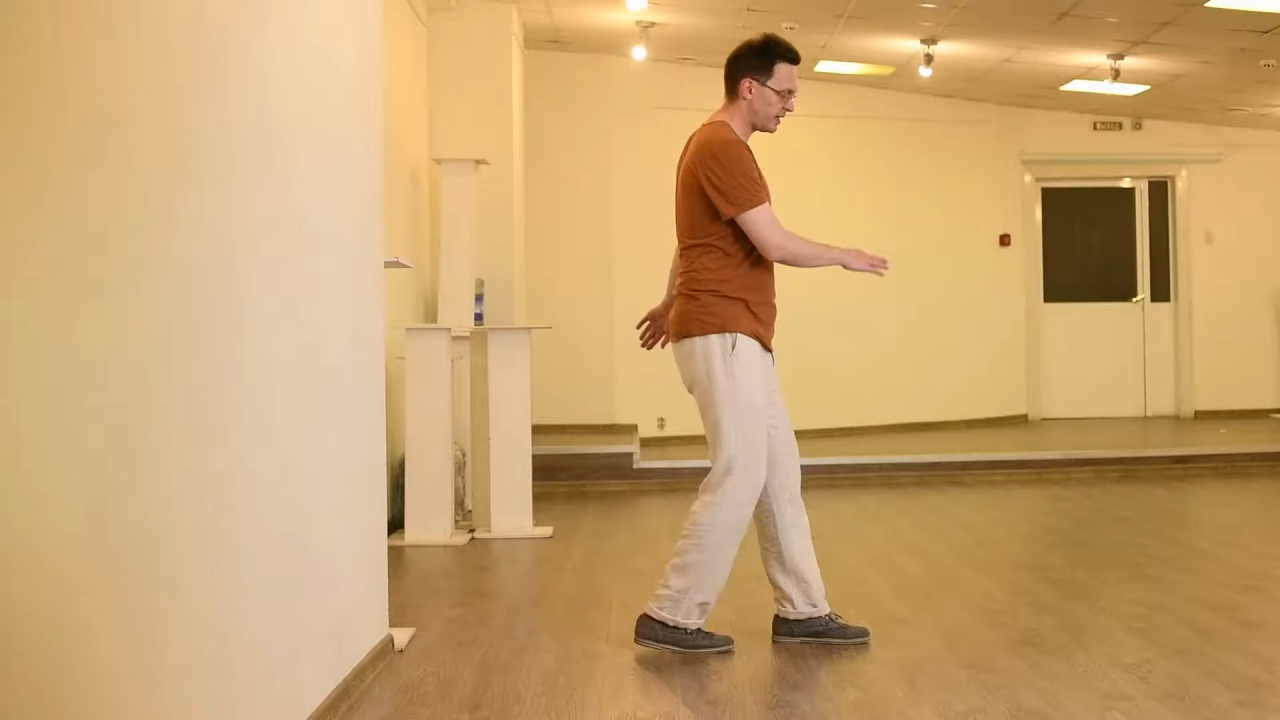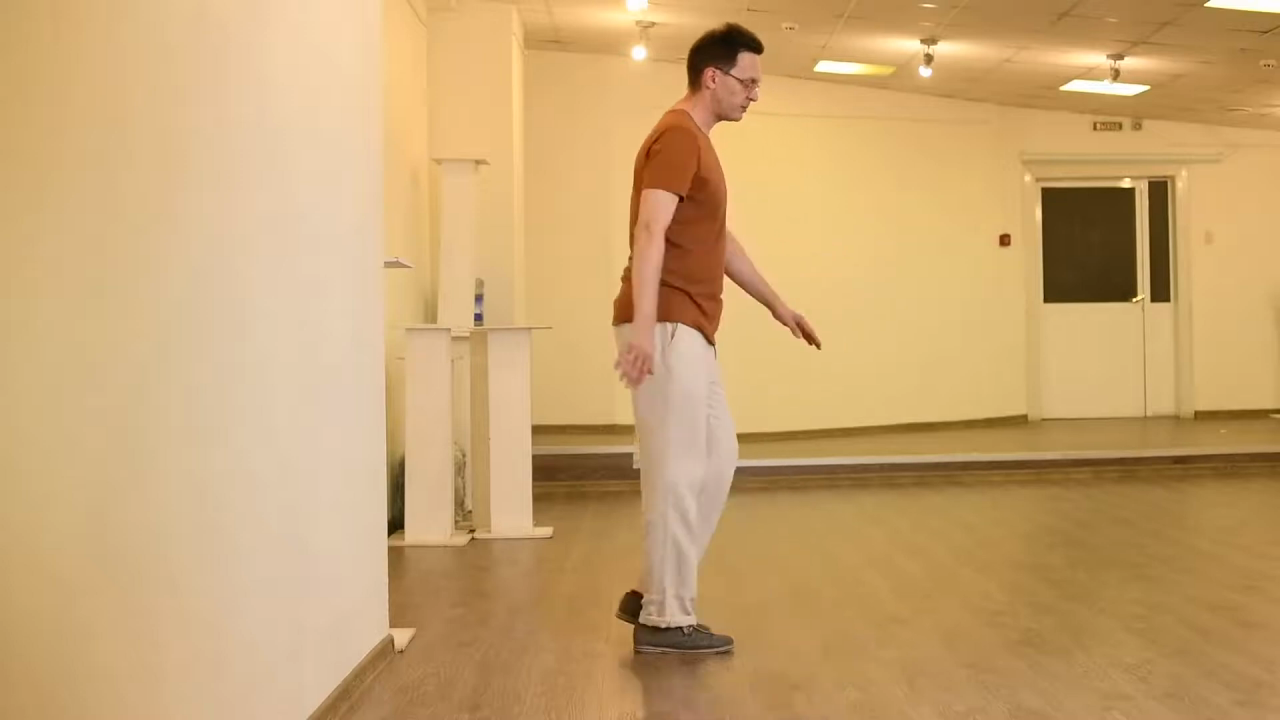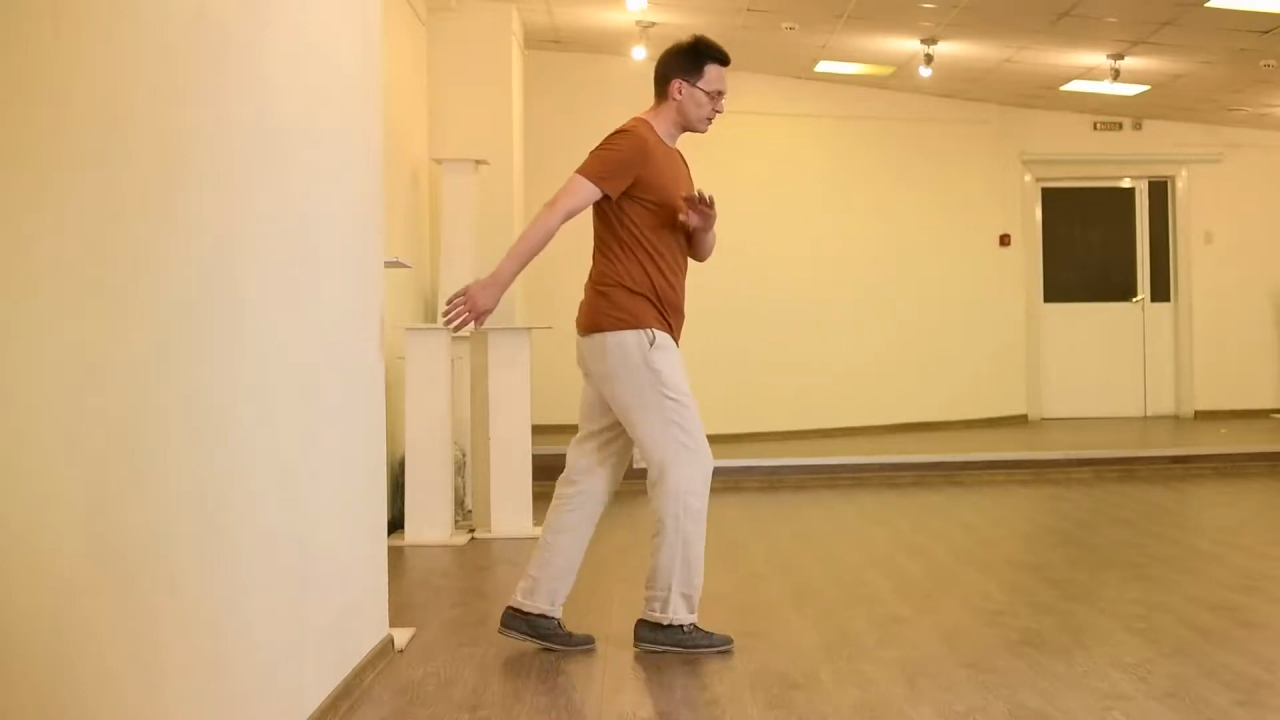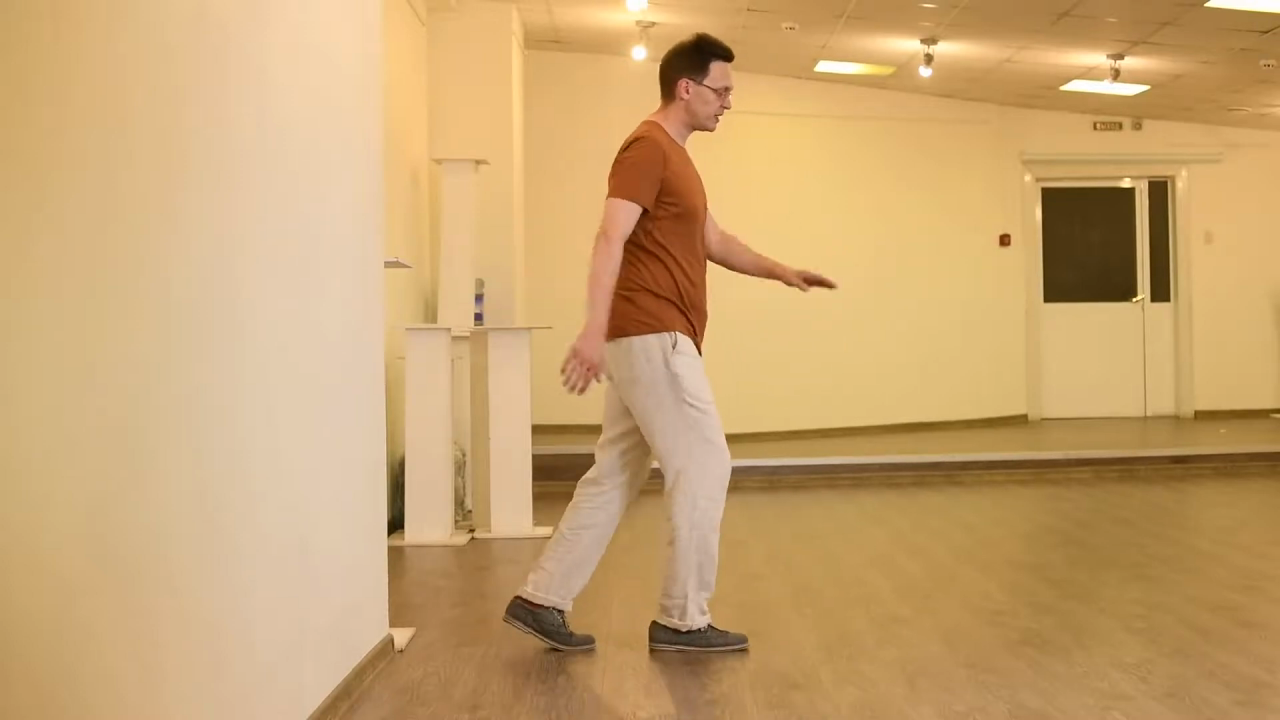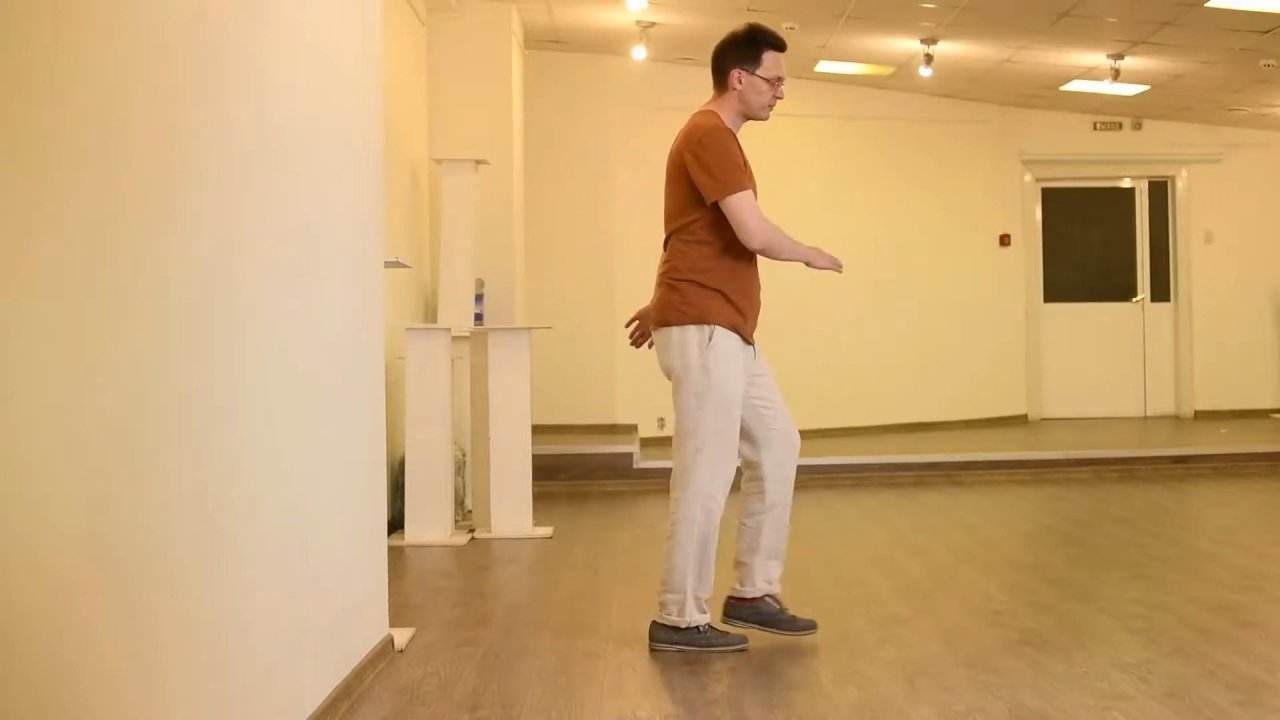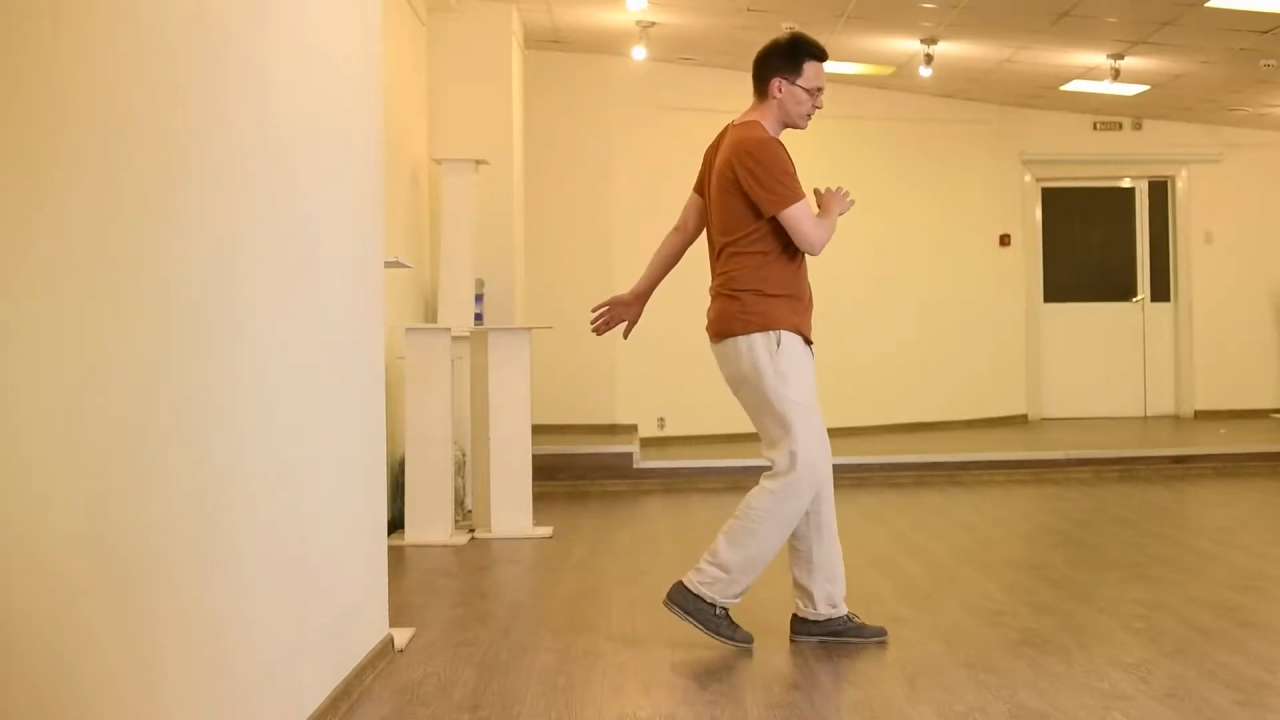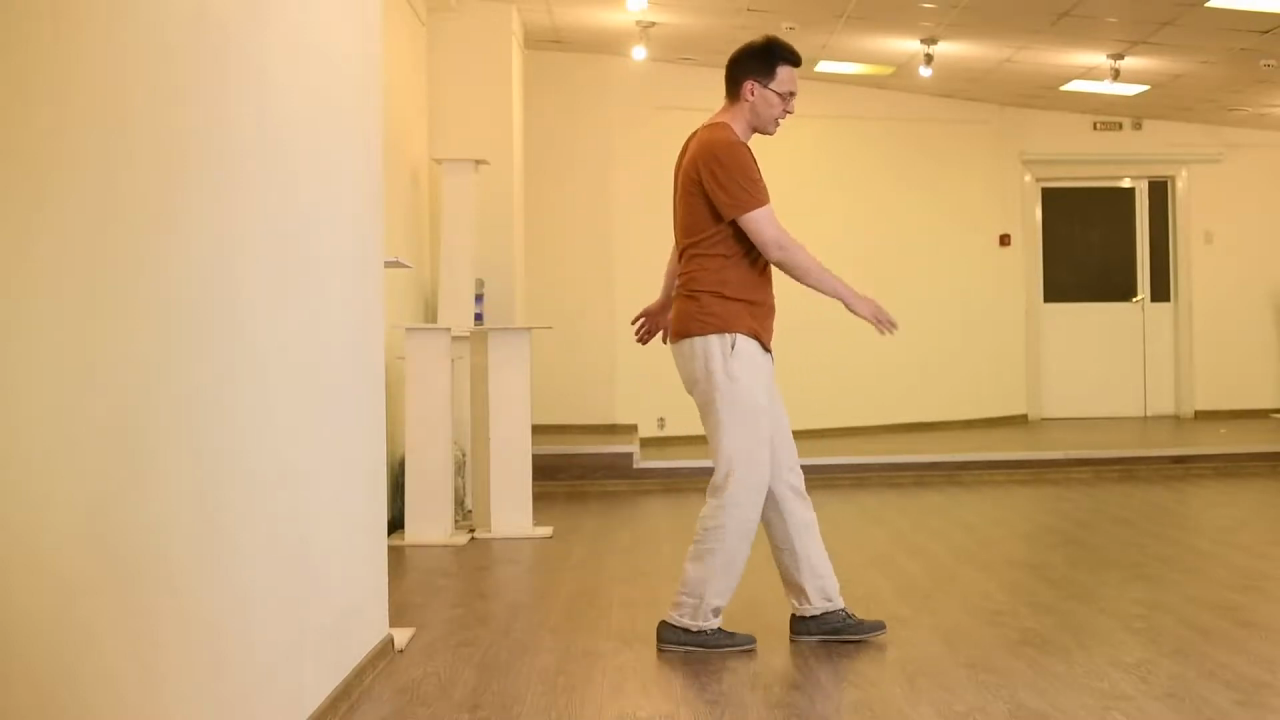
dt=0.4s
person 1, frame 1
left shoulder: (716, 146)
right shoulder: (723, 148)
left elbow: (714, 244)
right elbow: (772, 243)
left wrist: (671, 303)
right wrist: (846, 256)
left hip: (731, 338)
right hip: (722, 337)
left knee: (778, 474)
right knee: (739, 476)
left ankle: (803, 611)
right ankle: (671, 616)
person 1, frame 2
left shoulder: (693, 140)
right shoulder: (676, 137)
left elbow: (718, 241)
right elbow: (651, 230)
left wrist: (778, 305)
right wrist: (640, 323)
left hip: (685, 329)
right hip: (666, 329)
left knee: (713, 460)
right knee: (679, 472)
left ankle: (659, 591)
right ankle: (665, 618)
person 1, frame 3
left shoulder: (672, 159)
right shoulder: (632, 144)
left elbow: (700, 253)
right elbow: (557, 210)
left wrist: (704, 225)
right wrist: (496, 283)
left hip: (623, 336)
right hip: (630, 335)
left knee: (590, 475)
right knee: (686, 466)
left ankle: (532, 607)
right ankle: (668, 617)
person 1, frame 4
left shoulder: (673, 155)
right shoulder: (647, 148)
left elbow: (712, 241)
right elbow: (610, 239)
left wrist: (782, 272)
right wrist: (592, 328)
left hip: (655, 341)
right hip: (653, 341)
left knee: (615, 475)
right knee: (703, 472)
left ankle: (541, 599)
right ankle: (682, 620)
person 1, frame 5
left shoulder: (711, 136)
right shoulder: (710, 136)
left elbow: (688, 228)
right elbow: (754, 233)
left wrist: (657, 303)
right wrist: (813, 254)
left hip: (722, 330)
right hip: (703, 328)
left knee: (776, 446)
right knee: (707, 471)
left ankle: (753, 592)
right ankle: (680, 618)
person 1, frame 6
left shoulder: (731, 143)
right shoulder: (759, 148)
left elbow: (684, 227)
right elbow: (811, 239)
left wrist: (639, 295)
right wrist: (832, 209)
left hip: (766, 334)
right hip: (762, 335)
left knee: (812, 470)
right knee: (798, 470)
left ankle: (821, 610)
right ankle: (706, 589)
person 1, frame 7
left shoulder: (714, 146)
right shoulder: (723, 149)
left elbow: (707, 245)
right elbow: (777, 247)
left wrist: (665, 303)
right wrist: (852, 297)
left hip: (726, 337)
right hip: (722, 337)
left knee: (779, 474)
right knee: (744, 478)
left ankle: (817, 609)
right ankle: (690, 619)
